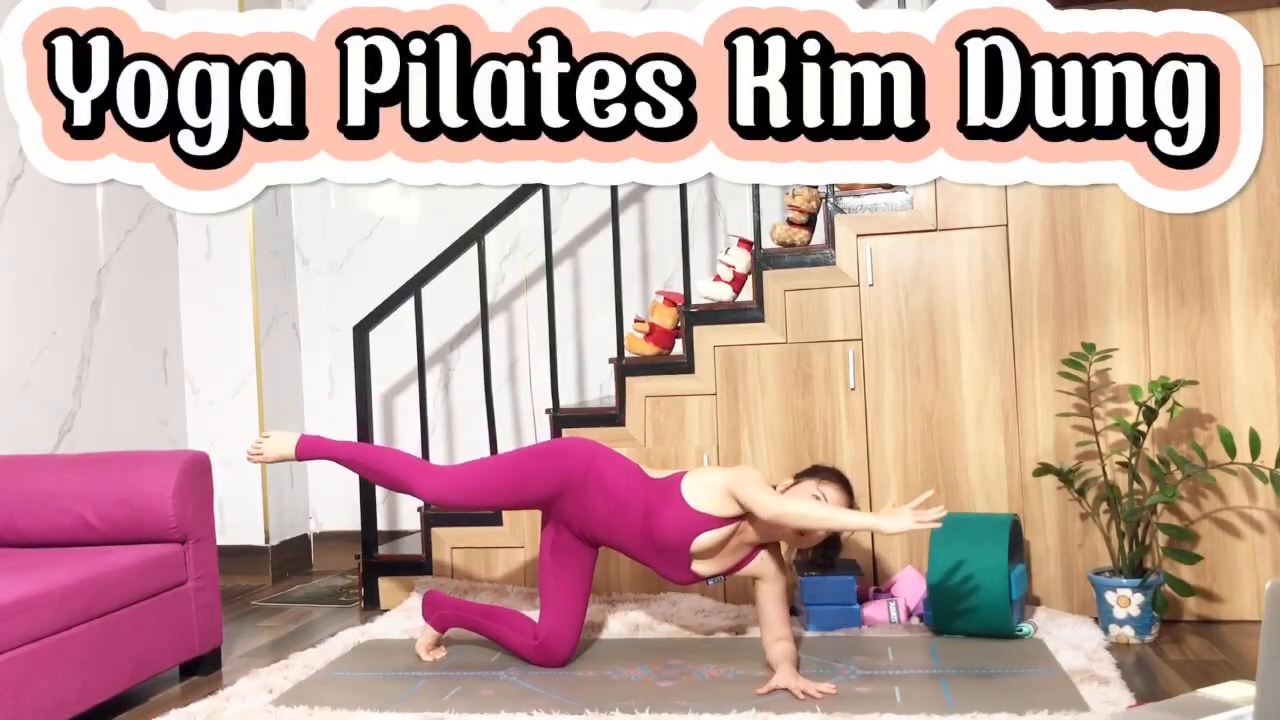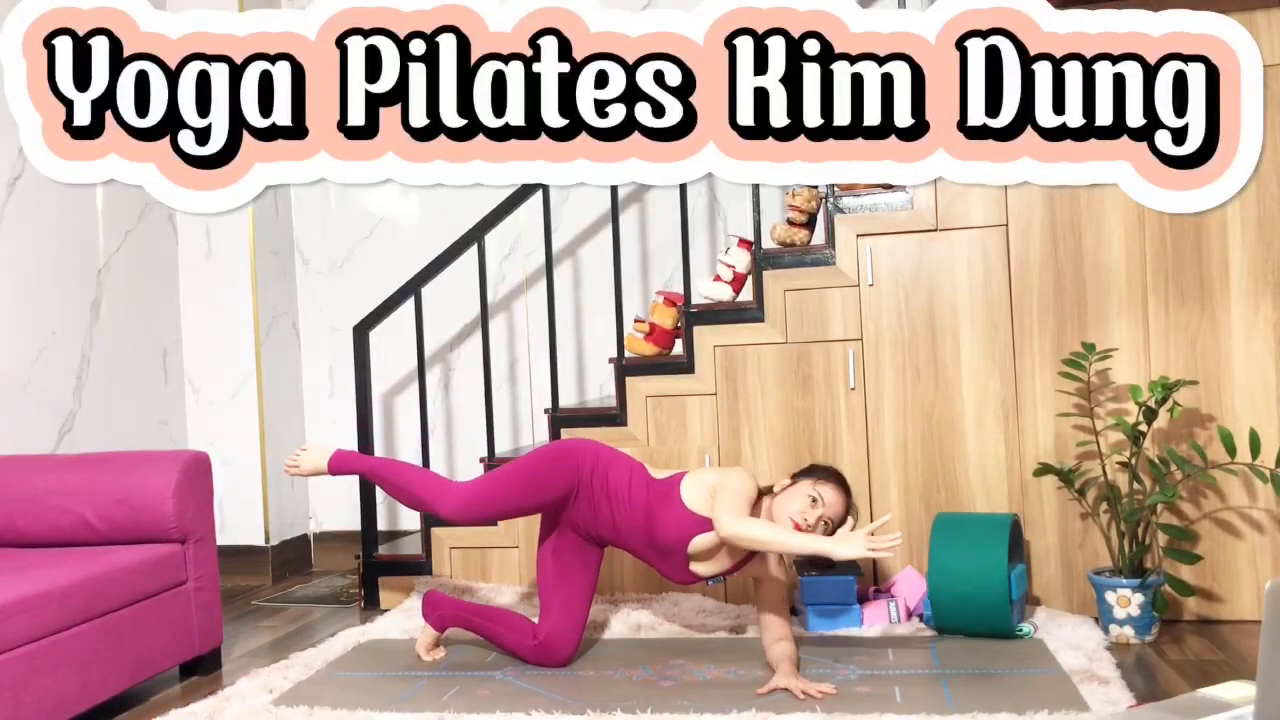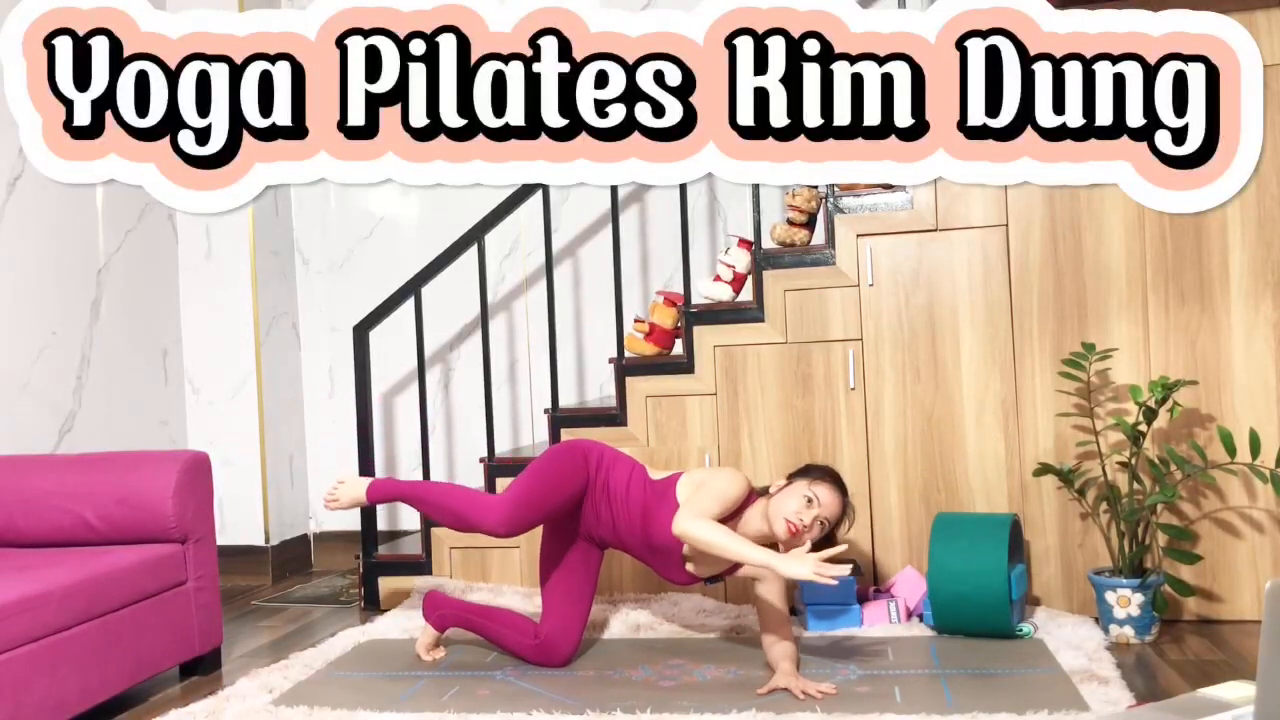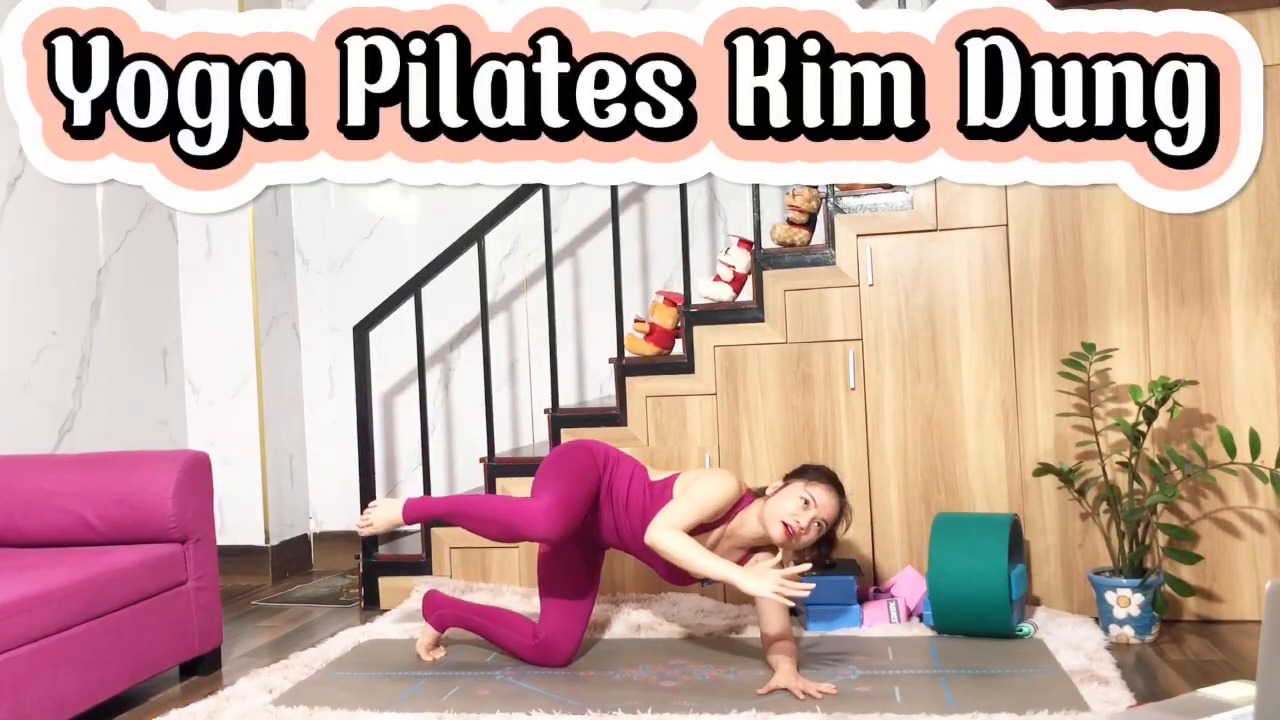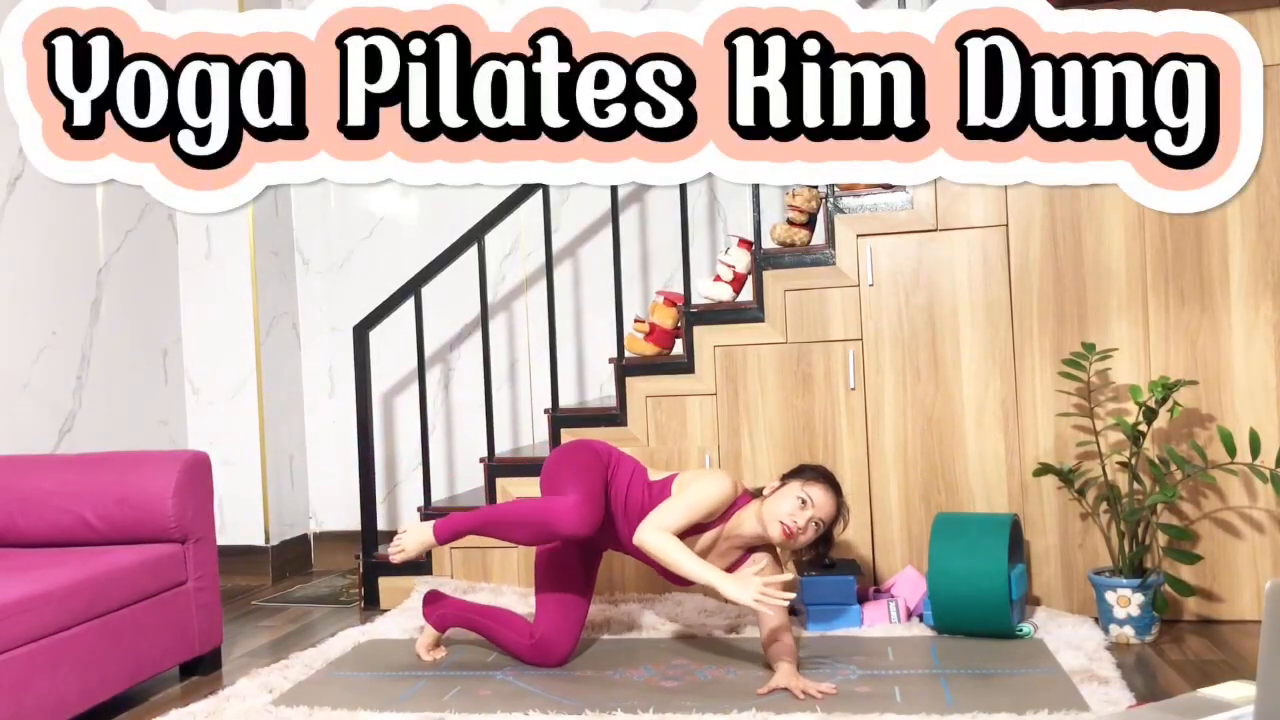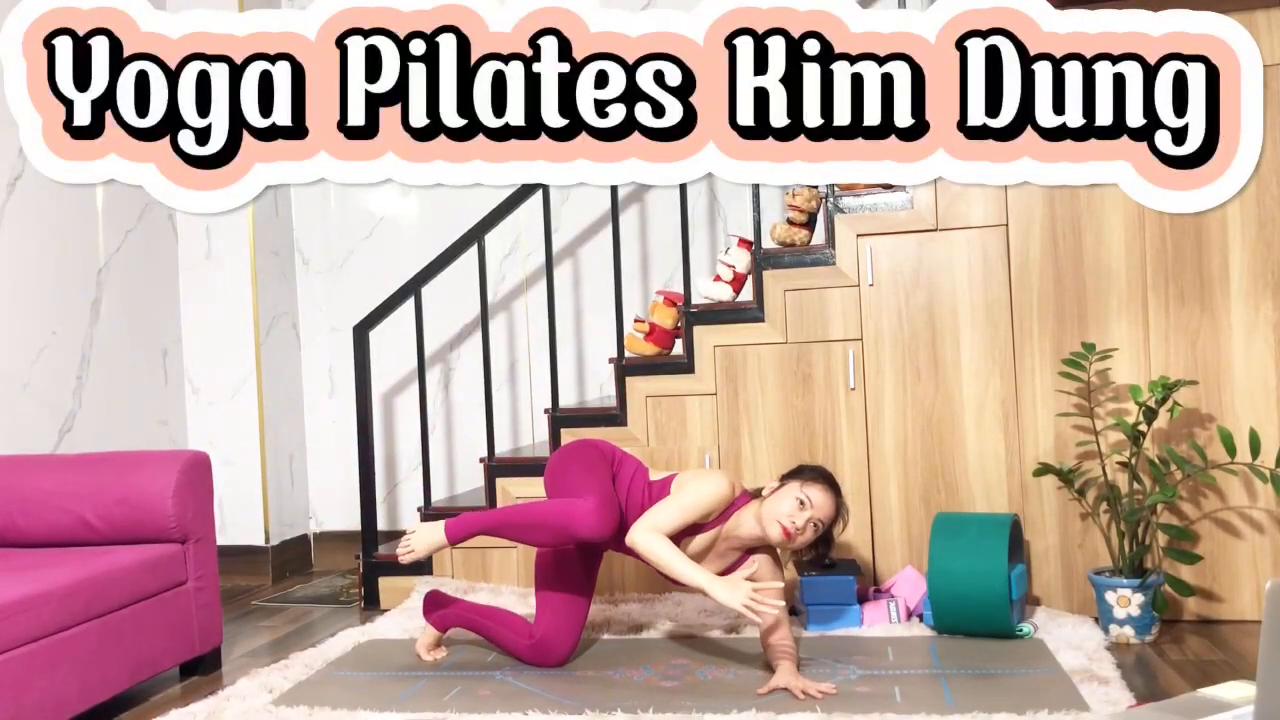
dt=0.4s
person 1, frame 1
left shoulder: (763, 562)
right shoulder: (743, 482)
left elbow: (777, 632)
right elbow: (775, 509)
left wrist: (787, 670)
right wrist: (876, 521)
left hip: (580, 531)
right hip: (575, 476)
left knee: (551, 648)
right knee: (439, 487)
left ankle: (442, 610)
right ankle: (308, 445)
person 1, frame 2
left shoulder: (767, 561)
right shoulder: (740, 482)
left elbow: (777, 630)
right elbow: (727, 522)
left wrist: (787, 670)
right wrist: (828, 548)
left hip: (585, 532)
right hip: (580, 476)
left knee: (553, 649)
right knee: (458, 504)
left ankle: (441, 610)
right ankle: (342, 461)
person 1, frame 3
left shoulder: (762, 564)
right shoulder: (733, 485)
left elbow: (777, 633)
right elbow: (684, 524)
left wrist: (787, 669)
right wrist: (776, 560)
left hip: (588, 534)
right hip: (584, 472)
left knee: (551, 650)
right knee: (501, 517)
left ankle: (443, 609)
right ankle: (378, 489)
person 1, frame 4
left shoulder: (765, 562)
right shoulder: (724, 488)
left elbow: (777, 632)
right elbow: (658, 533)
left wrist: (787, 667)
right wrist: (739, 578)
left hip: (591, 534)
right hip: (586, 469)
left knee: (552, 650)
right knee: (548, 524)
left ankle: (442, 610)
right ankle: (412, 509)
person 1, frame 5
left shoulder: (762, 563)
right shoulder: (721, 489)
left elbow: (776, 631)
right elbow: (648, 534)
left wrist: (786, 666)
right wrist: (723, 582)
left hip: (595, 538)
left knee: (549, 651)
right knee: (580, 518)
left ankle: (443, 610)
right ankle: (441, 530)
person 1, frame 6
left shoulder: (762, 566)
right shoulder: (720, 490)
left elbow: (777, 634)
right elbow: (641, 534)
left wrist: (786, 668)
right wrist: (714, 585)
left hip: (590, 541)
left knee: (549, 651)
right knee: (597, 520)
left ankle: (445, 609)
right ankle: (452, 529)
